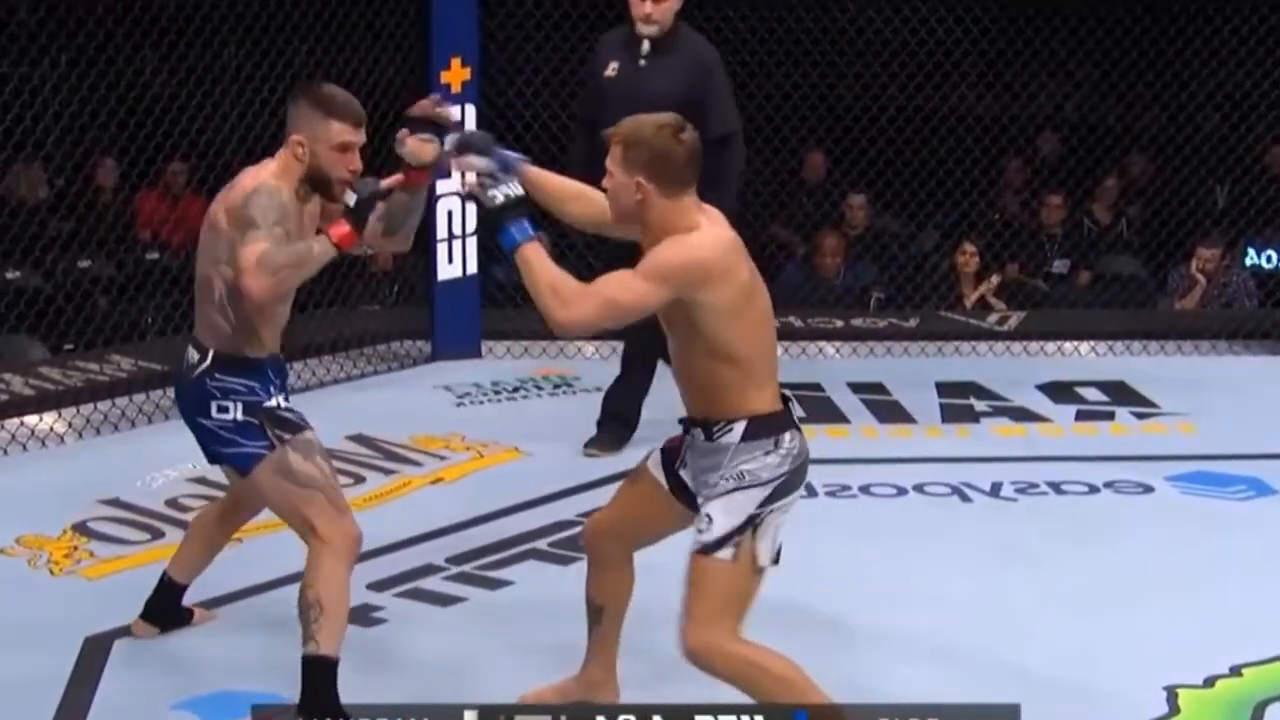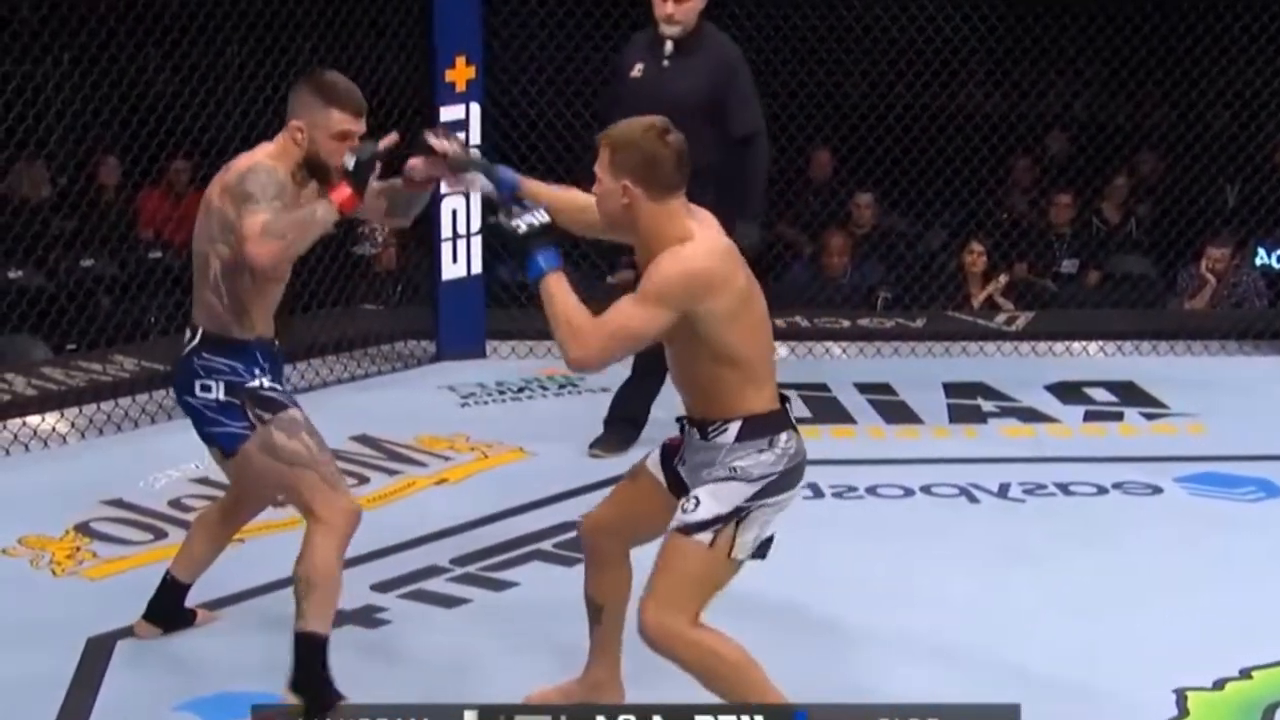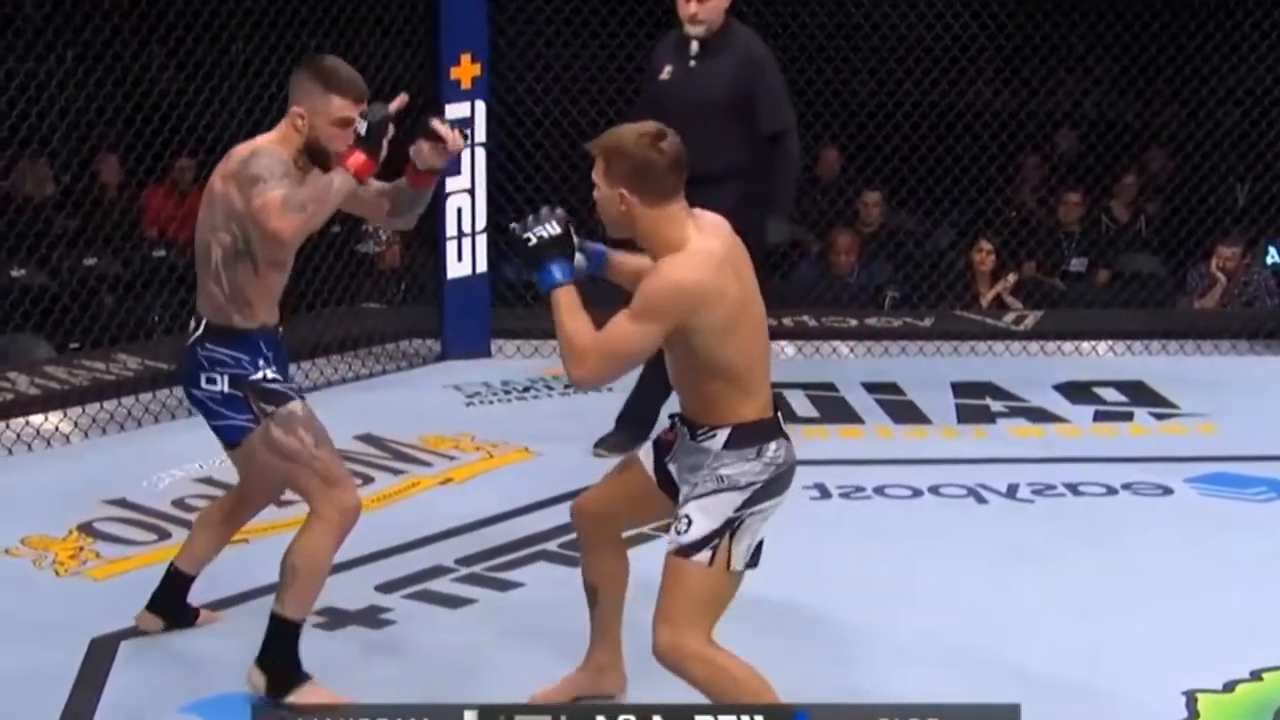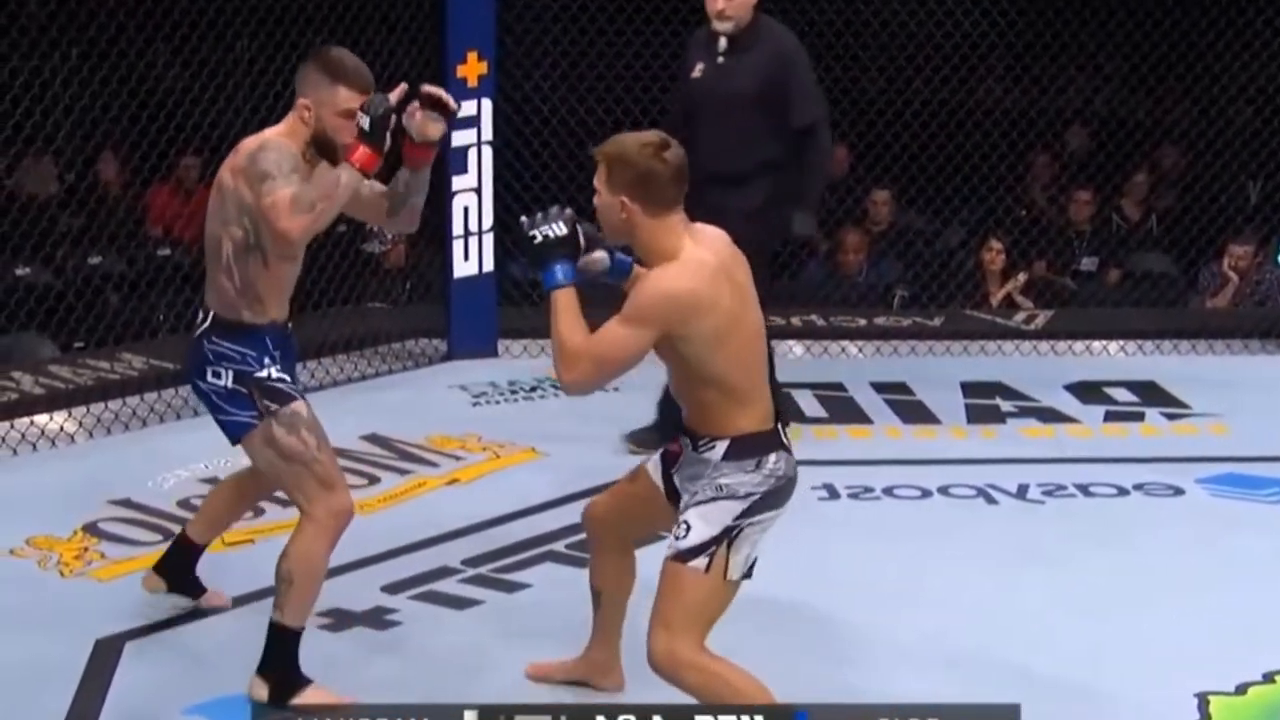
dt=0.1s
person 1, frame 1
left shoulder: (309, 191)
right shoulder: (264, 195)
left elbow: (394, 236)
right elbow: (260, 284)
left wrist: (415, 170)
right wrist: (340, 232)
left hip: (231, 378)
right hip: (237, 388)
left knee: (247, 496)
right knee: (336, 534)
left ankle: (159, 610)
person 1, frame 2
left shoulder: (306, 174)
right shoulder: (260, 175)
left elbow: (393, 209)
right elbow: (266, 252)
left wrist: (426, 173)
right wrist: (344, 192)
left hip: (235, 363)
right hip: (226, 369)
left knee: (253, 493)
right knee: (335, 512)
left ankle: (163, 610)
person 1, frame 3
left shoulder: (305, 163)
right shoulder: (260, 161)
left elbow: (398, 213)
right elbow: (284, 226)
left wrist: (426, 165)
right wrist: (358, 159)
left hip: (239, 352)
right hip: (233, 361)
left knee: (261, 487)
right knee: (336, 502)
left ankle: (166, 604)
right ankle: (277, 668)
person 1, frame 4
left shoulder: (315, 157)
right shoulder: (269, 154)
left elbow: (397, 217)
right elbow: (294, 225)
left wrist: (421, 145)
right wrist: (362, 154)
left hip: (250, 346)
right hip: (240, 355)
left knee: (267, 473)
right knee: (330, 506)
left ankle: (173, 567)
right ankle: (278, 674)
person 2, frame 1
left shoulder: (690, 254)
right shoulder: (689, 217)
left elbow: (571, 314)
right elbow: (591, 209)
left wrist: (513, 225)
right wrist: (498, 158)
left hip: (755, 456)
right hip: (707, 442)
left knee: (708, 641)
right knee: (606, 534)
right ankle: (596, 679)
person 2, frame 2
left shoulder: (691, 264)
right shoulder: (682, 221)
left elbow: (585, 351)
right elbow: (586, 212)
left wrist: (542, 260)
right wrist: (493, 174)
left hip: (752, 453)
right hip: (706, 439)
left knee: (665, 621)
right knee: (601, 531)
right ankle: (600, 681)
person 2, frame 3
left shoulder: (685, 275)
right shoulder: (704, 226)
left elbow: (586, 367)
left wrist: (555, 270)
right wrist: (583, 257)
left hip: (741, 461)
right hip: (700, 438)
left knee: (678, 643)
right knee: (593, 514)
right ankle: (602, 668)
person 2, frame 4
left shoulder: (675, 286)
right shoulder: (705, 240)
left elbow: (576, 372)
left wrist: (559, 270)
right wrist: (613, 265)
left hip: (742, 471)
right hip: (706, 448)
left knee: (673, 650)
right knee: (603, 519)
right ankle: (602, 661)
person 3, frame 1
left shoulder: (698, 57)
right shoulder: (609, 48)
left elbow: (728, 143)
right elbow: (587, 127)
left wrist: (719, 213)
left knee: (645, 316)
left ankle: (618, 420)
person 3, frame 2
left shoulder: (722, 57)
right shoulder: (637, 50)
left elbow: (752, 142)
right elbow: (616, 128)
left wrist: (748, 217)
left hip: (697, 205)
left ankle: (625, 420)
person 3, frame 3
left shoulder: (749, 54)
right shoulder: (667, 51)
left elbow: (782, 140)
left wrist: (777, 214)
left hip: (728, 205)
left ankle: (637, 421)
person 3, frame 4
left shoulder: (780, 48)
right shoulder: (699, 47)
left elbow: (813, 133)
right elbow: (678, 126)
left wrist: (804, 207)
left hip: (758, 201)
right hip: (710, 197)
left ankle: (676, 420)
